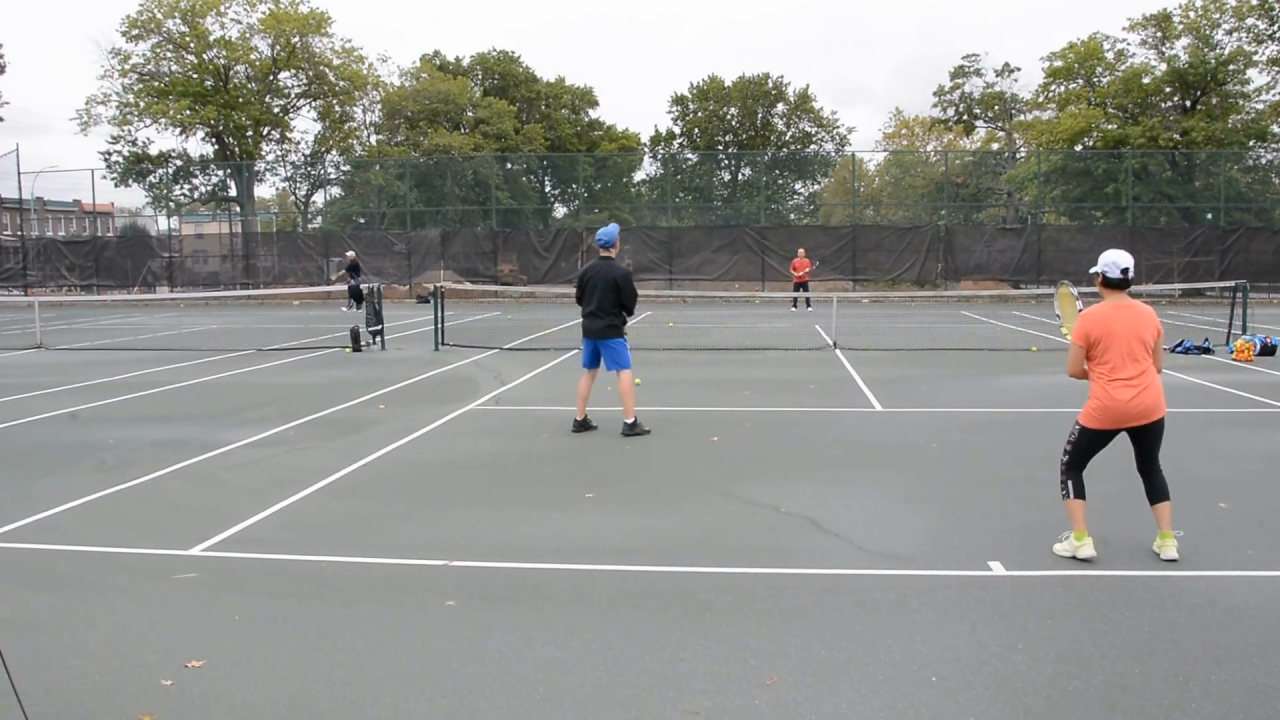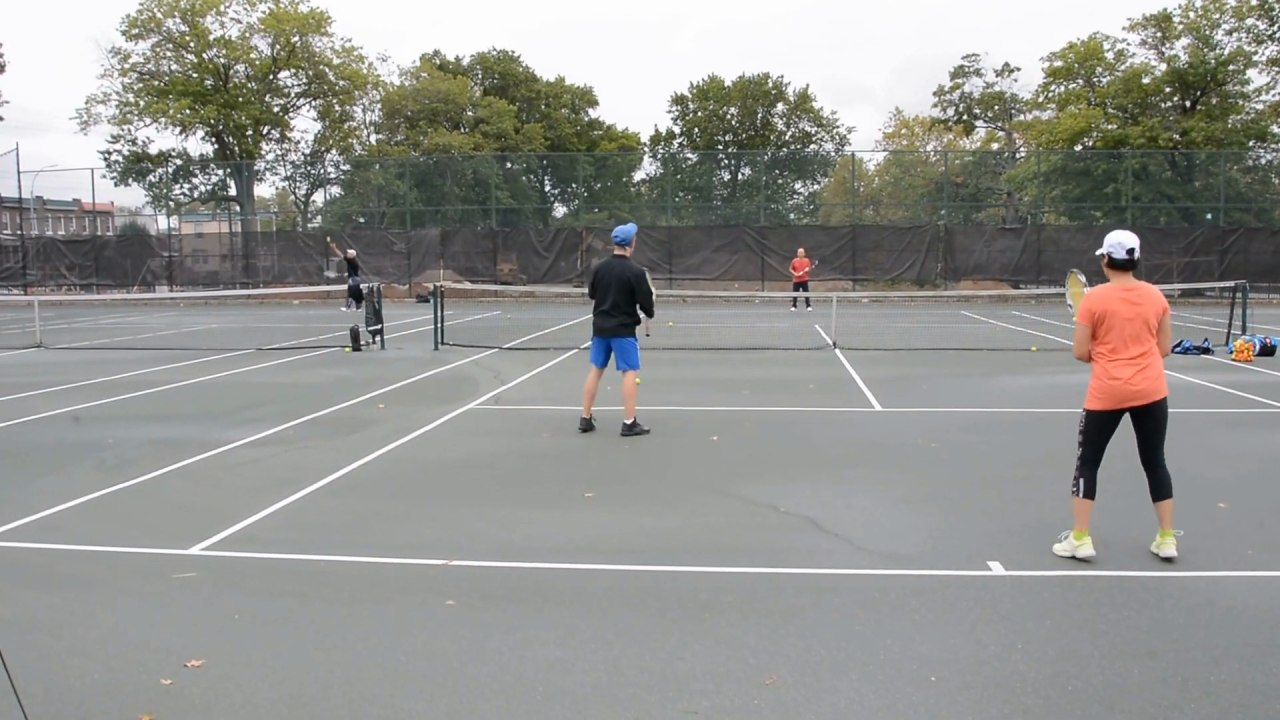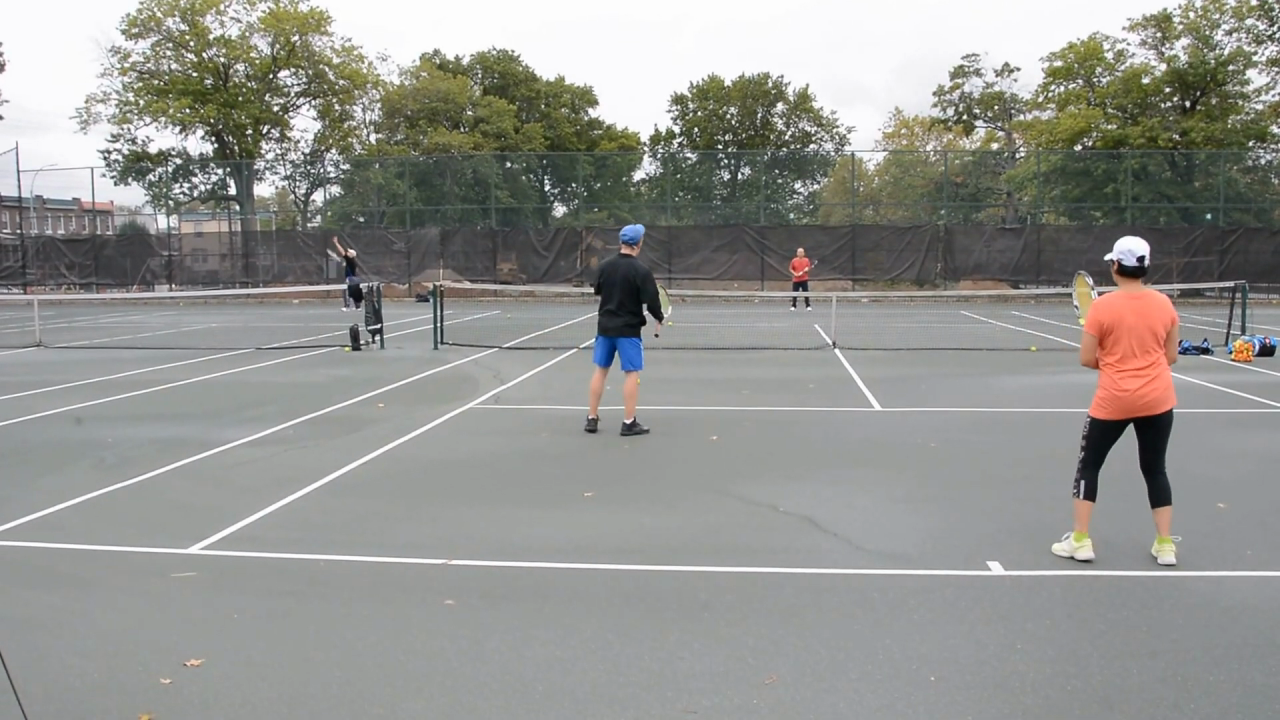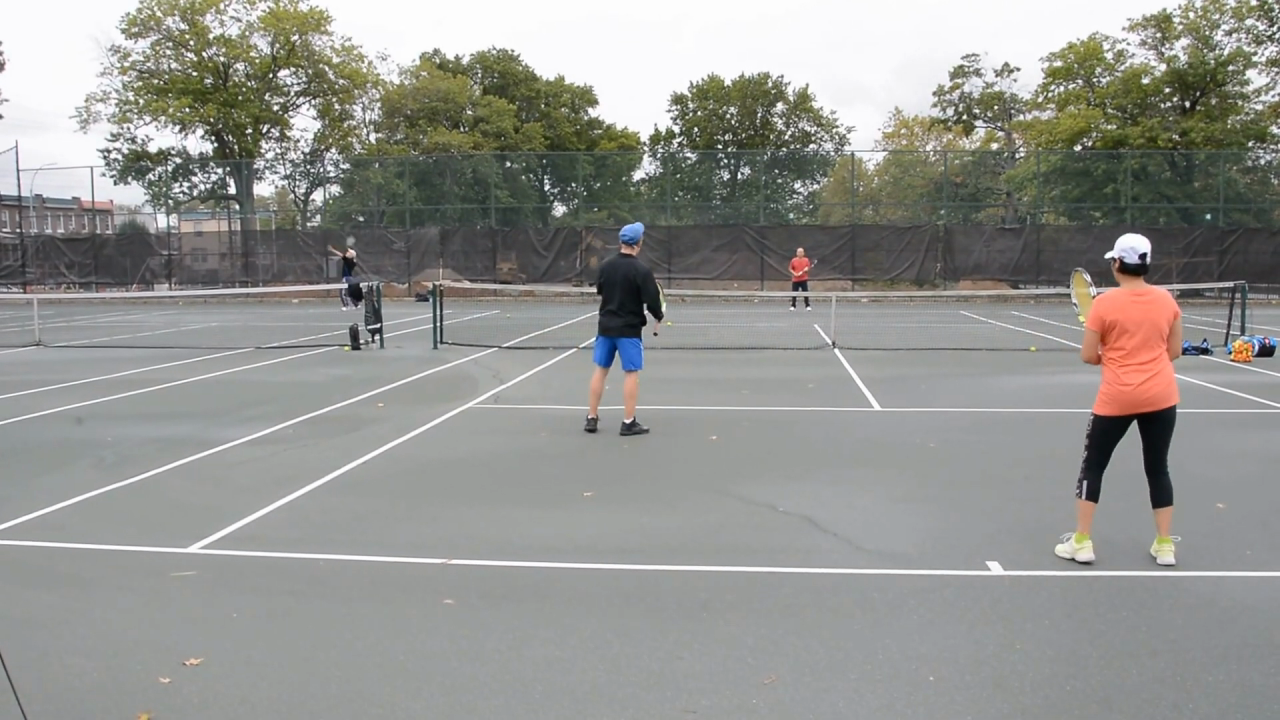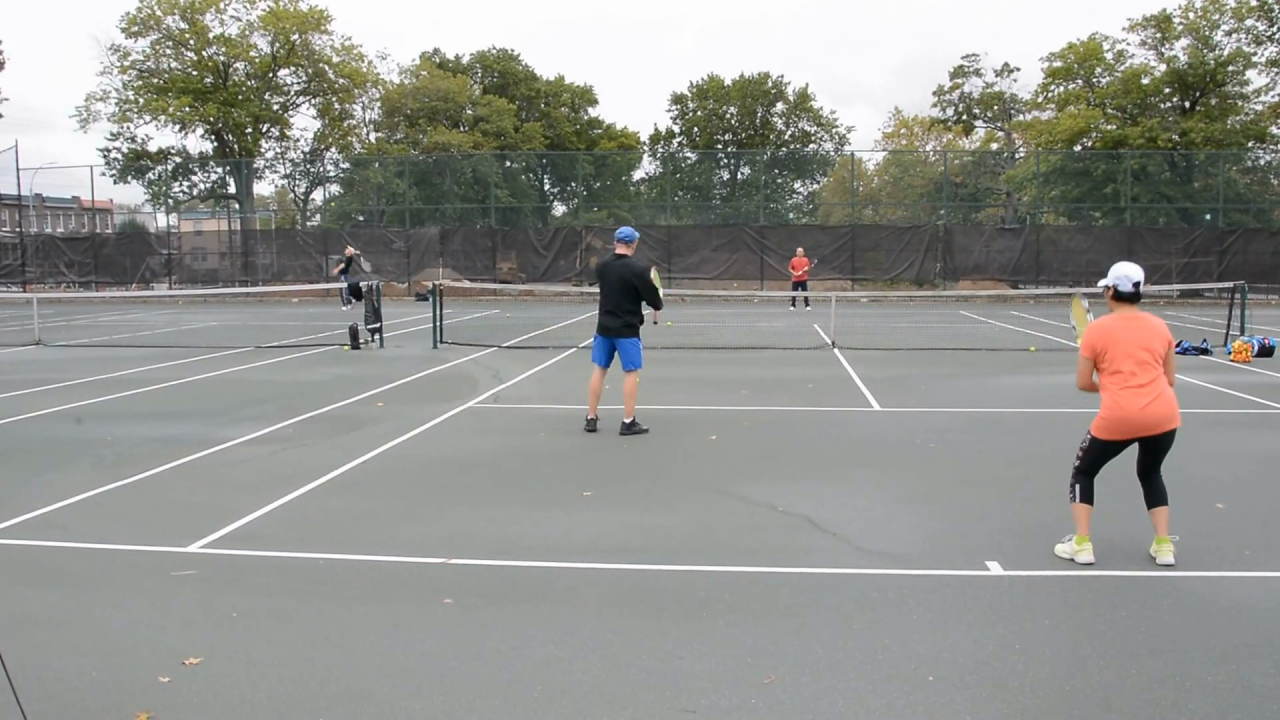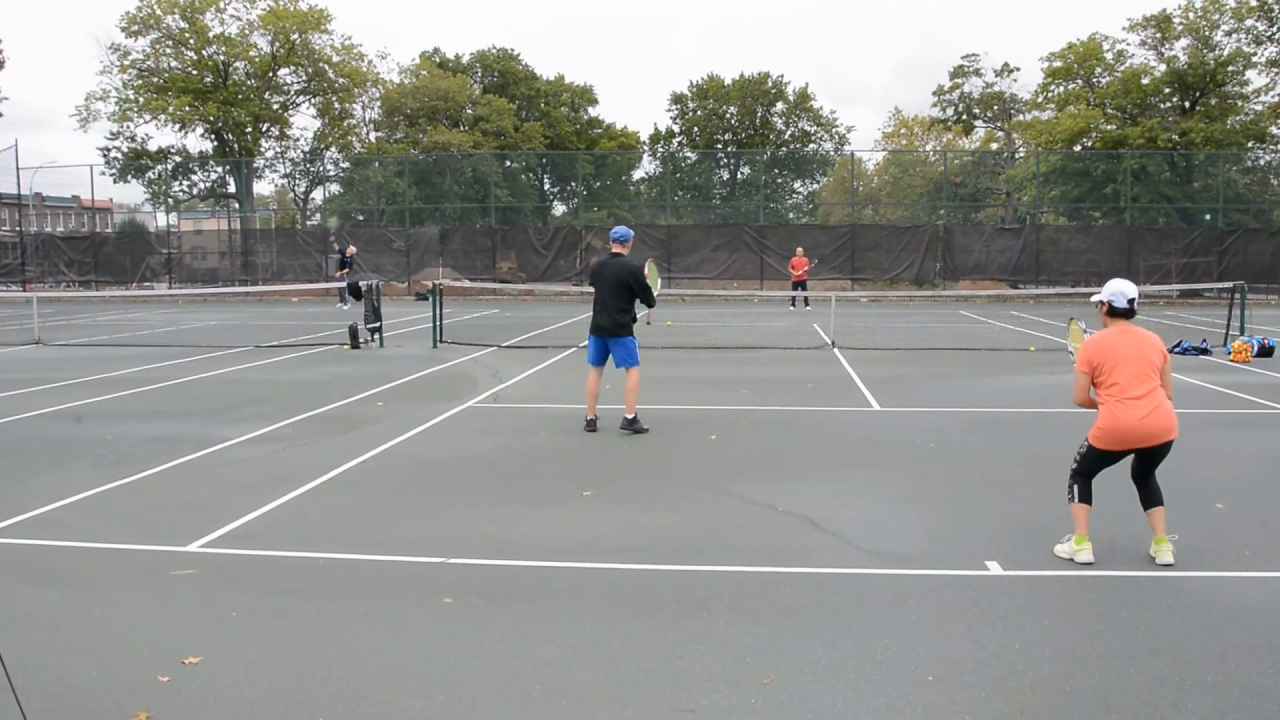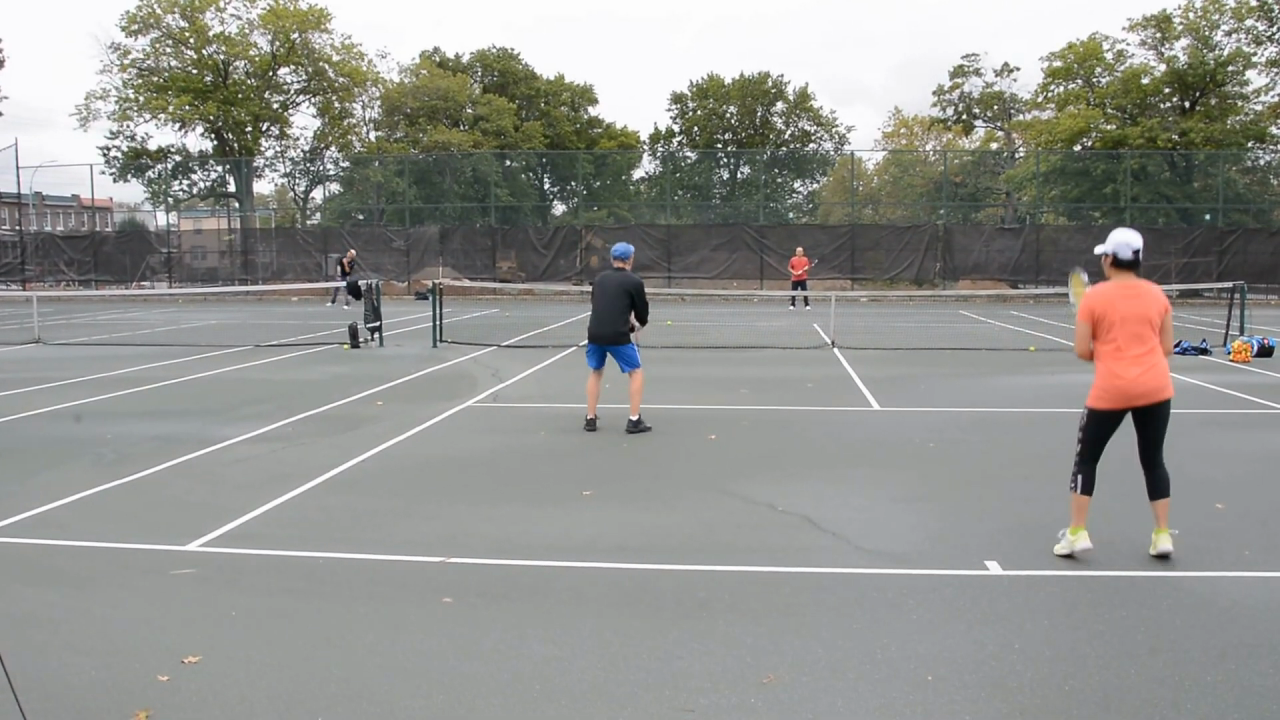
dt=0.2s
person 1, frame 1
left shoulder: (1089, 318)
right shoulder: (1149, 315)
left elbow: (1074, 370)
right elbow: (1157, 366)
left hip: (1104, 411)
right hip: (1149, 408)
left knee: (1070, 467)
right knee: (1151, 469)
left ankle: (1081, 540)
right ankle: (1167, 540)
person 1, frame 2
left shoulder: (1093, 298)
right shoulder: (1155, 296)
left elbow: (1080, 352)
right elbow: (1164, 348)
left hip: (1107, 395)
right hip: (1151, 392)
left knee: (1087, 463)
right knee: (1155, 463)
left ankle: (1080, 539)
right ankle: (1167, 539)
person 1, frame 3
left shoulder: (1102, 306)
right shoulder: (1164, 305)
left elbow: (1087, 359)
right elbow: (1171, 356)
left hip: (1113, 403)
right hip: (1158, 401)
left knee: (1088, 466)
right knee: (1155, 469)
left ankle: (1080, 541)
right ankle: (1165, 544)
person 1, frame 4
left shoulder: (1104, 303)
right shoulder: (1166, 300)
left elbow: (1088, 356)
right elbow: (1174, 352)
left hip: (1117, 399)
right hip: (1160, 397)
left knee: (1093, 466)
right knee: (1157, 469)
left ankle: (1081, 542)
right ankle: (1164, 545)
person 1, frame 5
left shoulder: (1097, 329)
right shoulder: (1159, 326)
left elbow: (1083, 383)
right elbow: (1170, 379)
left hip: (1118, 421)
right hip: (1164, 417)
left knee: (1083, 471)
right knee: (1150, 474)
left ankle: (1081, 544)
right ankle: (1163, 546)
person 1, frame 6
left shoulder: (1093, 345)
right shoulder: (1154, 341)
left elbow: (1081, 399)
right elbow: (1167, 393)
left hip: (1115, 431)
right hip: (1161, 429)
left knee: (1080, 474)
right knee: (1144, 477)
left ankle: (1081, 544)
right ankle: (1162, 546)
person 1, frame 7
left shoulder: (1094, 297)
right shoulder: (1157, 295)
left elbow: (1082, 351)
right elbow: (1168, 349)
left hip: (1111, 393)
right hip: (1155, 391)
left knee: (1086, 459)
right knee: (1153, 460)
left ankle: (1076, 534)
right ankle: (1162, 536)
person 2, frame 1
left shoulder: (587, 271)
right shoulder: (621, 272)
left elbow: (579, 299)
right elbow: (630, 302)
right wrist: (624, 316)
left hip: (589, 329)
right hip: (611, 331)
left knee: (588, 373)
right knee: (624, 373)
left ankle: (580, 419)
right ankle: (630, 422)
person 2, frame 2
left shoulder: (600, 268)
right shoulder: (635, 271)
left elbow: (591, 293)
right elbow: (645, 300)
right wrist: (649, 314)
left hip: (600, 327)
right hip: (623, 329)
left knee: (595, 371)
right knee: (629, 373)
left ankle: (586, 418)
right ankle: (629, 423)
person 2, frame 3
left shoulder: (606, 266)
right shoulder: (642, 271)
left elbow: (598, 290)
right elbow: (651, 300)
right wrist: (659, 318)
left hip: (605, 326)
right hip: (628, 329)
left knee: (600, 371)
right knee: (631, 374)
left ankle: (592, 419)
right ankle: (629, 423)
person 2, frame 4
left shoulder: (606, 266)
right shoulder: (641, 270)
right elbow: (652, 300)
right wrist: (658, 316)
left hip: (606, 326)
right hip: (629, 329)
left knee: (600, 371)
right knee: (631, 374)
left ankle: (591, 418)
right ankle: (629, 423)
person 2, frame 5
left shoulder: (602, 266)
right shoulder: (637, 269)
right elbow: (652, 296)
right wrist: (658, 305)
left hip: (604, 327)
right hip: (627, 329)
left knee: (599, 370)
right knee: (631, 373)
left ankle: (591, 419)
right ankle: (628, 422)
person 2, frame 6
left shoulder: (597, 266)
right shoulder: (632, 268)
right elbow: (646, 295)
right wrist: (651, 302)
left hip: (598, 327)
right hip: (620, 329)
left knee: (595, 371)
right knee: (632, 370)
left ankle: (591, 419)
right ankle: (630, 418)
person 2, frame 7
left shoulder: (599, 279)
right shoulder: (634, 281)
right elbow: (642, 311)
right wrist: (639, 322)
left hip: (595, 334)
right hip: (618, 336)
left knee: (595, 372)
right knee: (636, 372)
left ankle: (591, 418)
right ankle: (634, 420)
